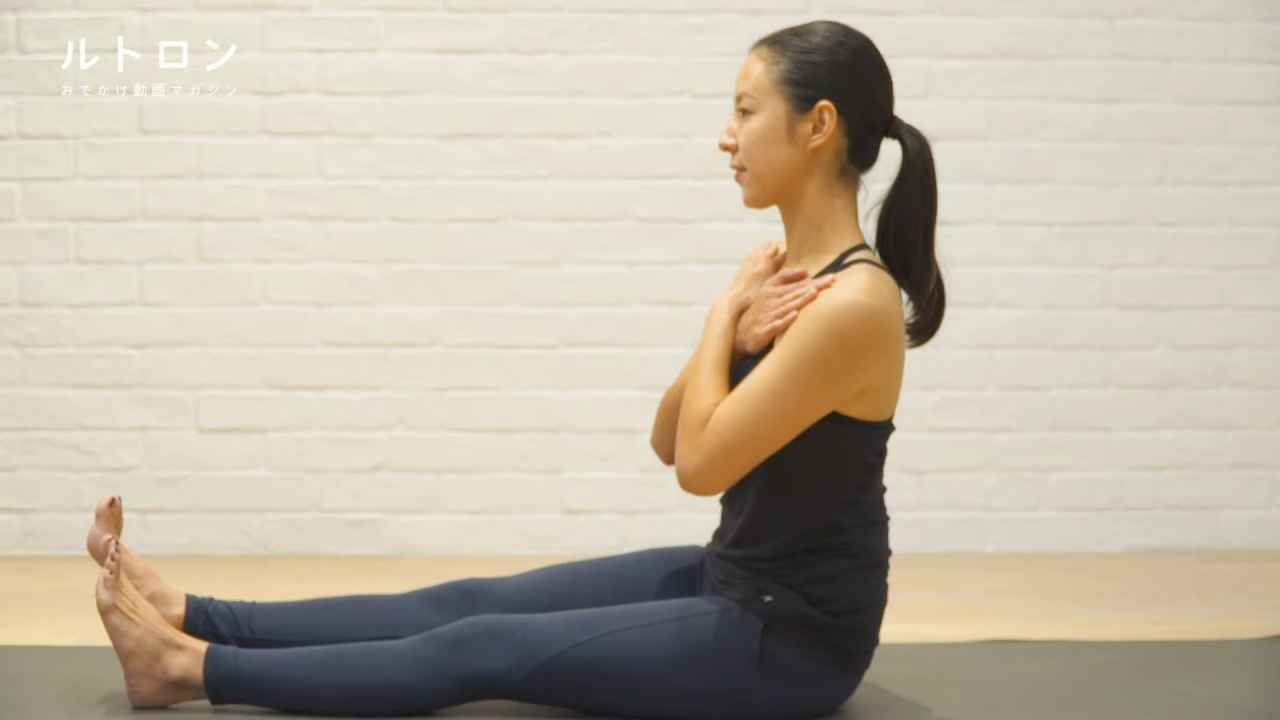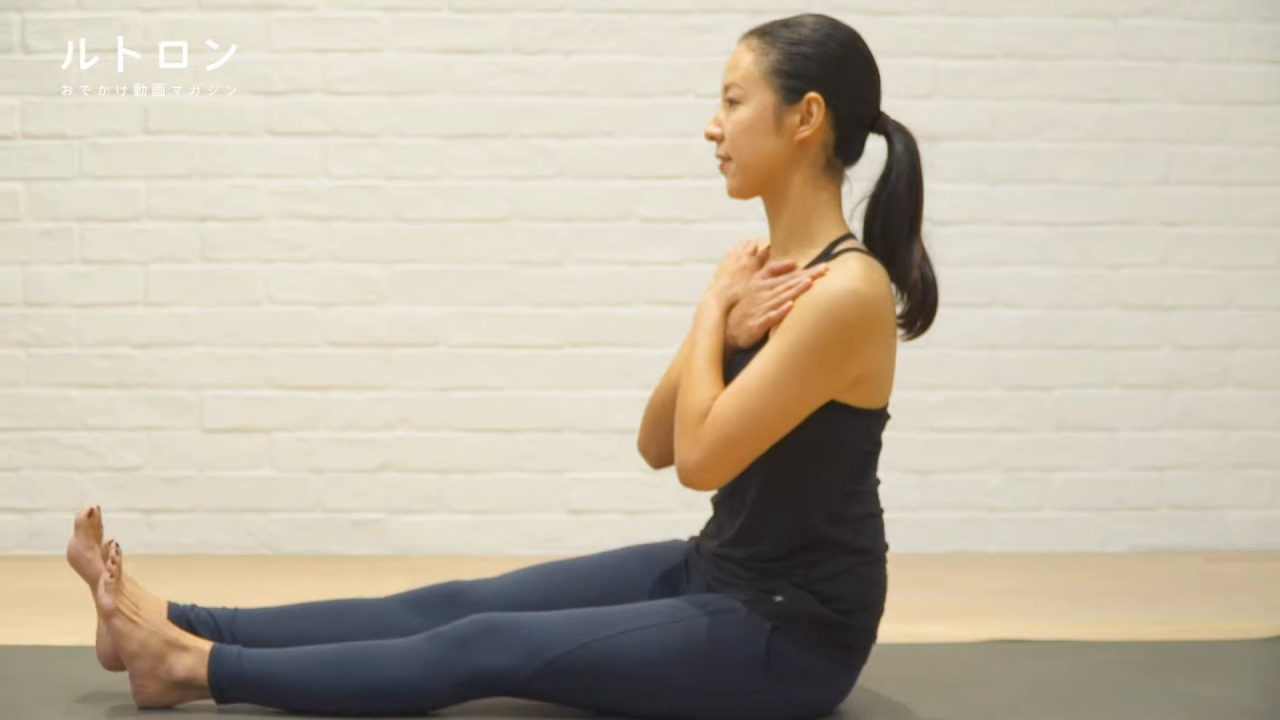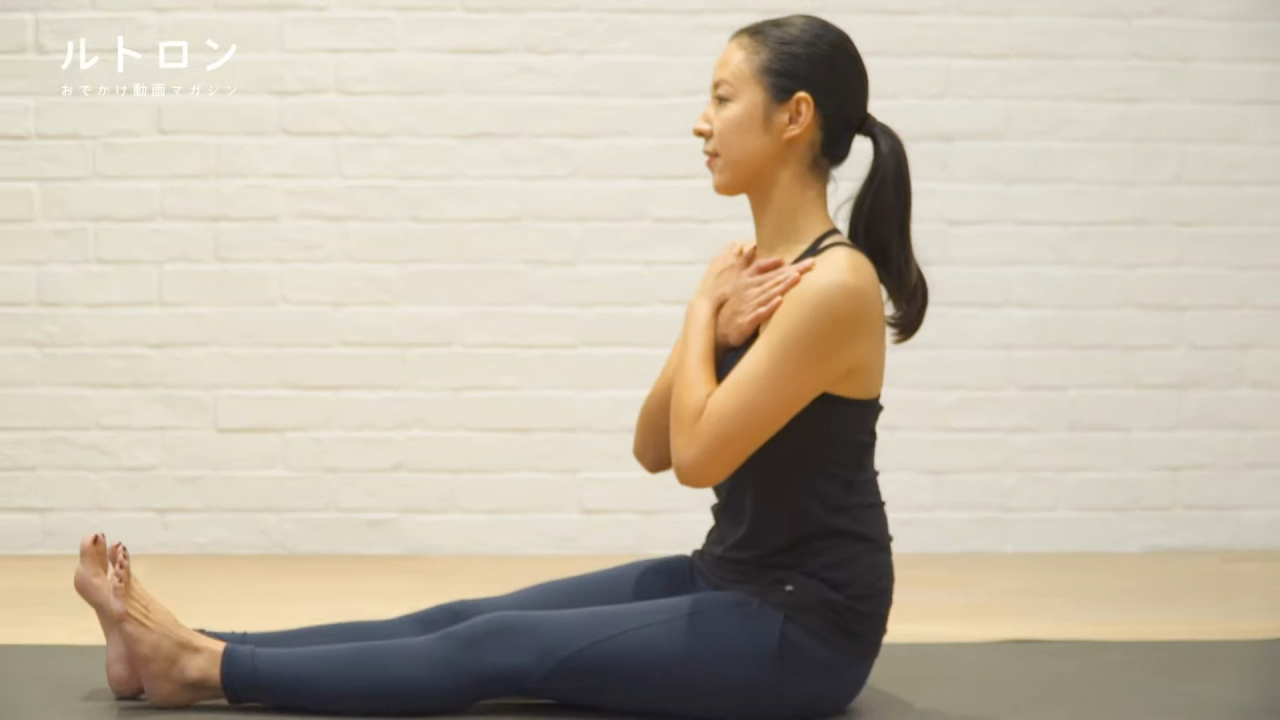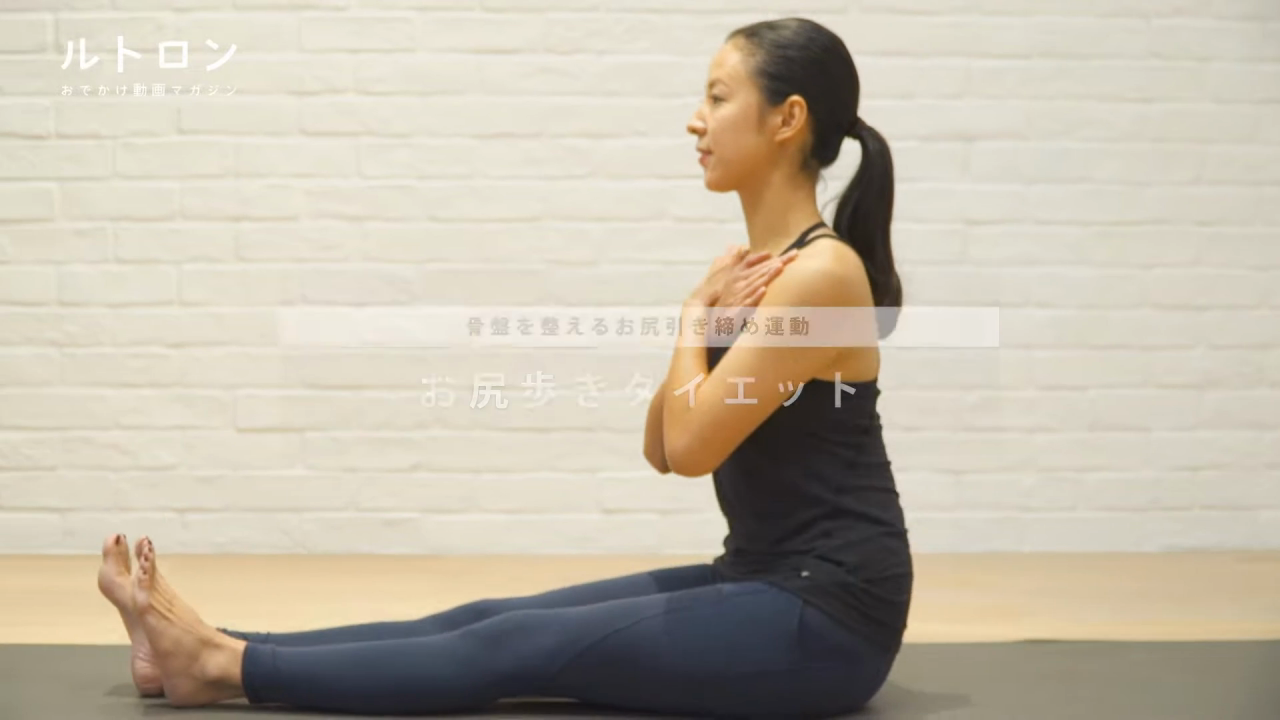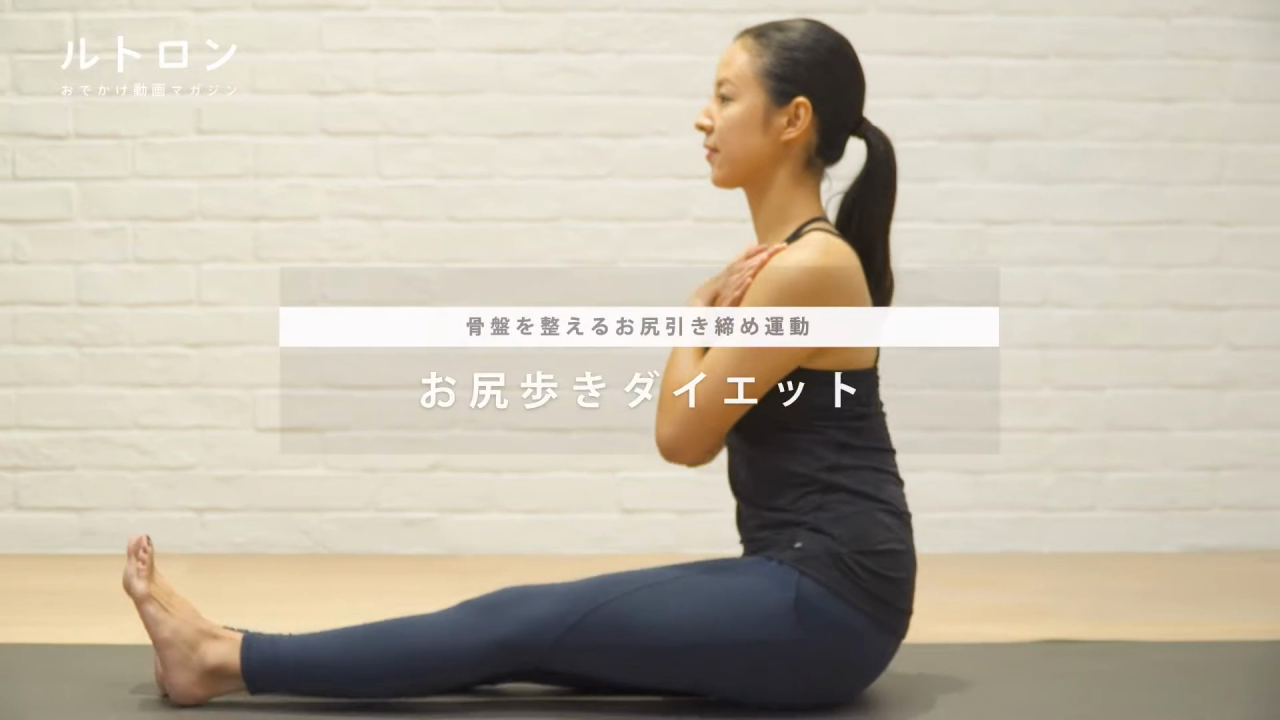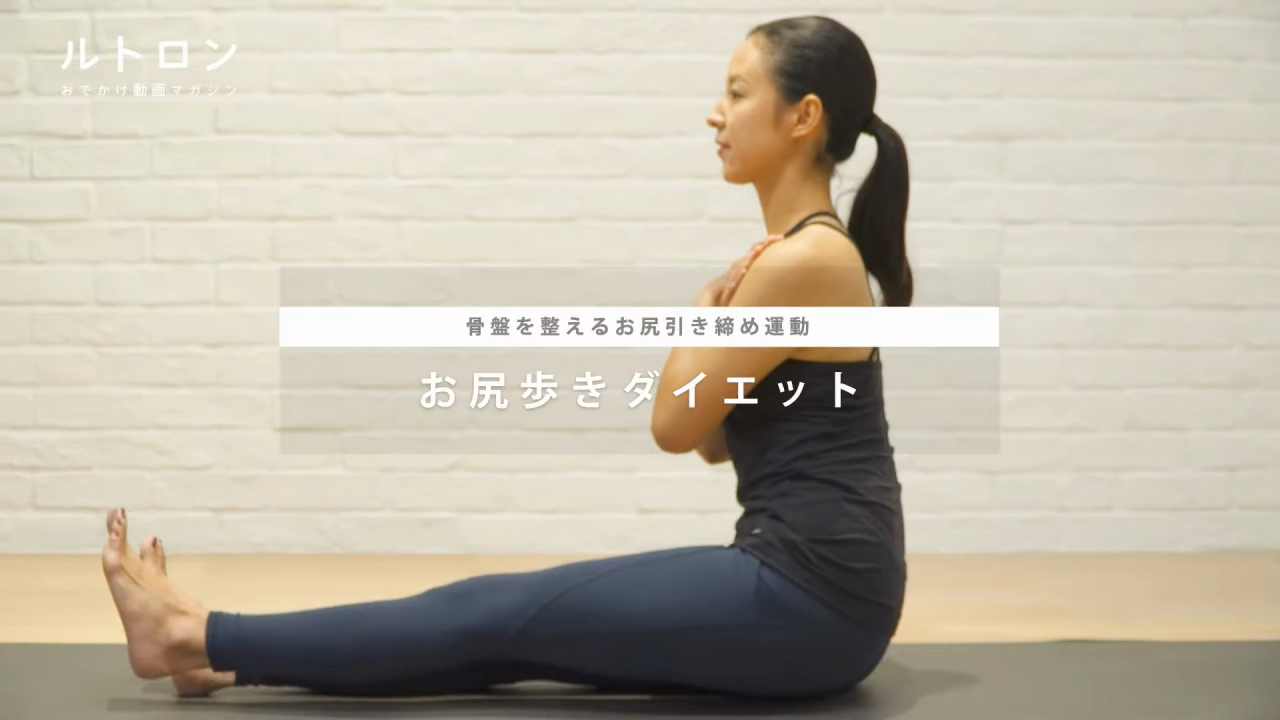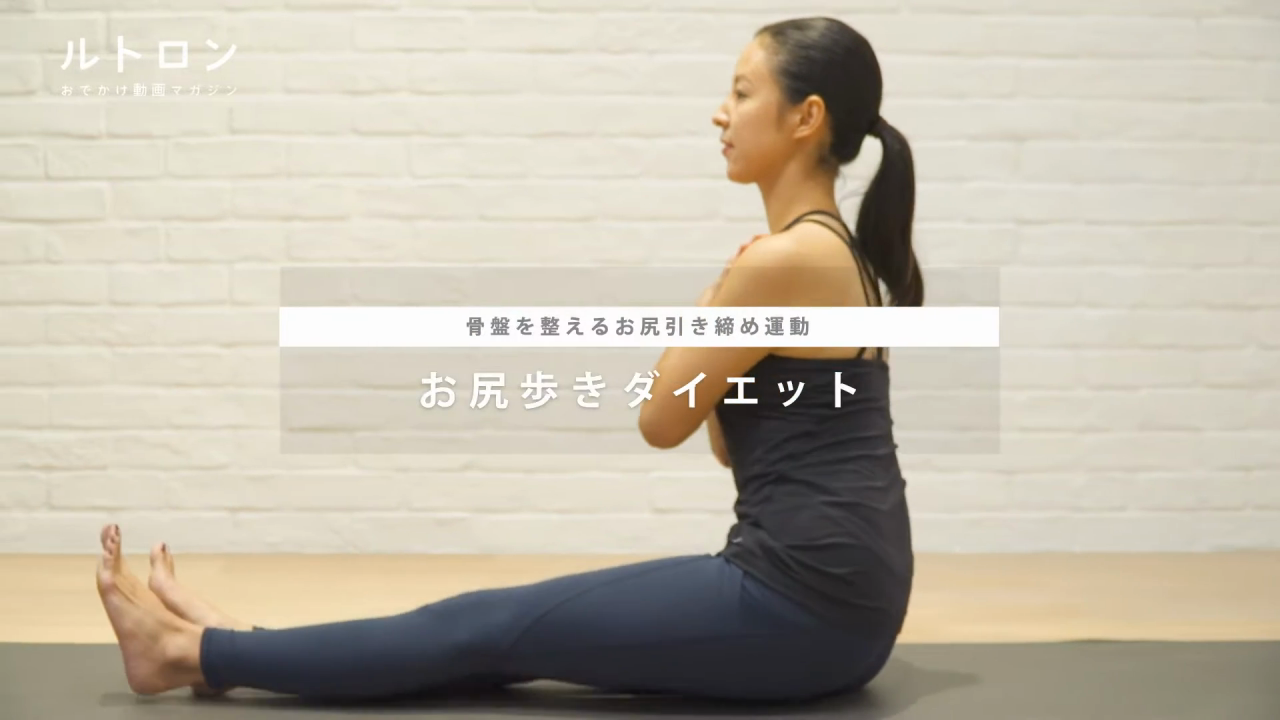
dt=0.2s
person 1, frame 1
left shoulder: (854, 305)
right shoulder: (780, 271)
left elbow: (701, 464)
right elbow: (668, 442)
left wrist: (722, 321)
right wrist: (735, 334)
left hip: (795, 638)
right hip: (734, 584)
left knee: (484, 649)
right knee: (470, 605)
right ankle: (191, 616)
person 1, frame 2
left shoulder: (848, 292)
right shoulder: (763, 266)
left elbow: (702, 459)
right elbow: (656, 445)
left wrist: (711, 314)
right wrist: (722, 331)
left hip: (795, 635)
right hip: (719, 580)
left knee: (488, 650)
right knee: (460, 607)
right ankle: (178, 621)
person 1, frame 3
left shoulder: (836, 285)
right shoulder: (747, 268)
left elbow: (699, 456)
right elbow: (652, 451)
left wrist: (700, 315)
right wrist: (714, 327)
left hip: (805, 631)
right hip: (730, 586)
right knee: (469, 623)
right ankle: (199, 647)
person 1, frame 4
left shoulder: (820, 275)
right shoulder: (755, 267)
left elbow: (689, 449)
right elbow: (662, 447)
left wrist: (694, 316)
right wrist: (712, 326)
left hip: (824, 626)
right hip: (764, 590)
left knee: (521, 648)
right knee: (496, 624)
right ankle: (227, 650)
person 1, frame 5
left shoulder: (810, 267)
right shoulder: (777, 261)
left elbow: (680, 435)
right elbow: (701, 438)
left wrist: (698, 316)
right wrist: (712, 317)
left hip: (828, 607)
right hip: (805, 599)
left knee: (519, 622)
right knee: (520, 632)
person 1, frame 6
left shoulder: (804, 259)
right shoulder: (812, 253)
left elbow: (677, 424)
right elbow: (717, 440)
left wrist: (703, 309)
right wrist: (719, 311)
left hip: (808, 595)
right hip: (819, 603)
left knee: (492, 611)
right knee: (518, 634)
person 1, frame 7
left shoulder: (787, 257)
right shoulder: (832, 251)
left elbow: (662, 419)
right elbow: (732, 442)
left wrist: (707, 313)
right wrist: (723, 322)
left hip: (800, 600)
right hip: (834, 605)
left knee: (488, 624)
right knee: (518, 627)
